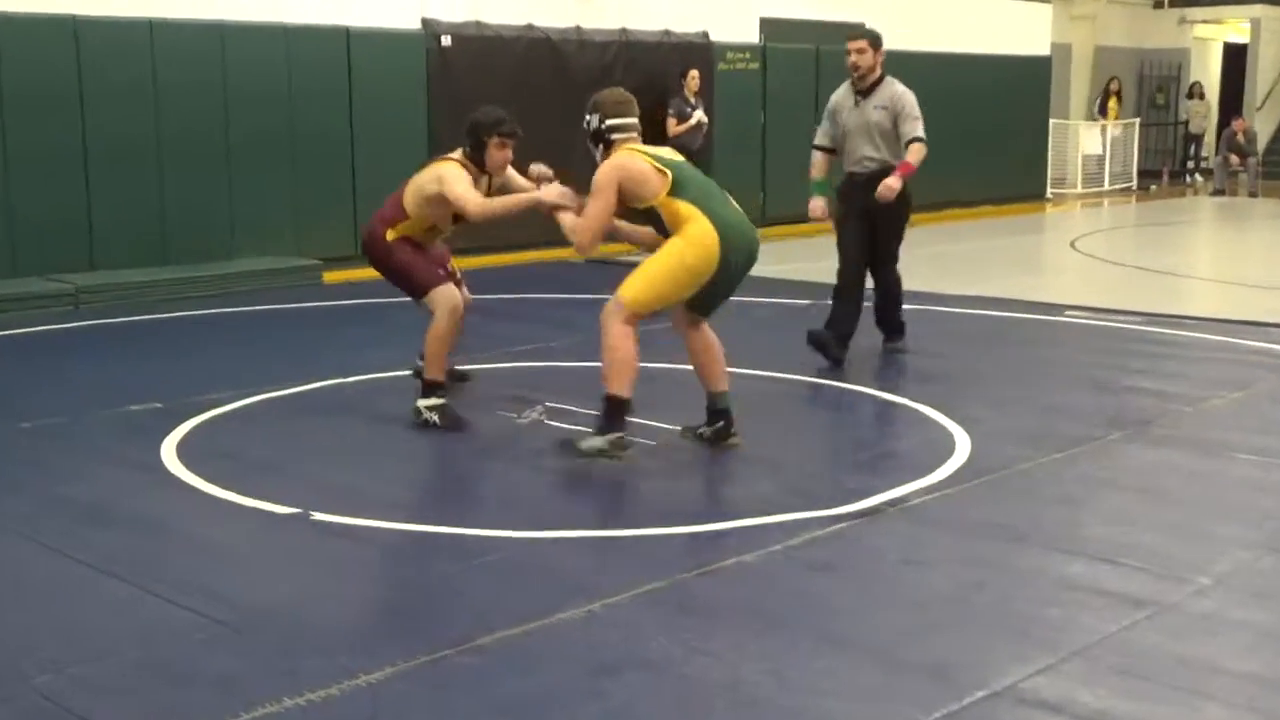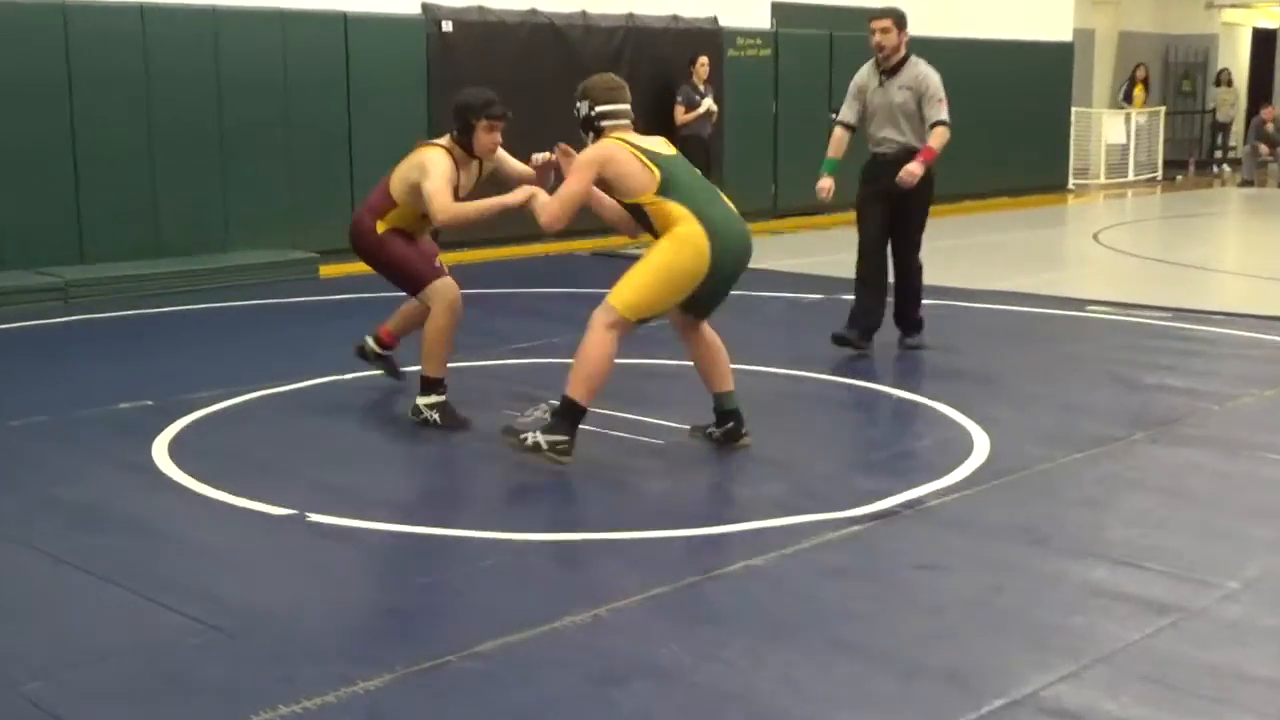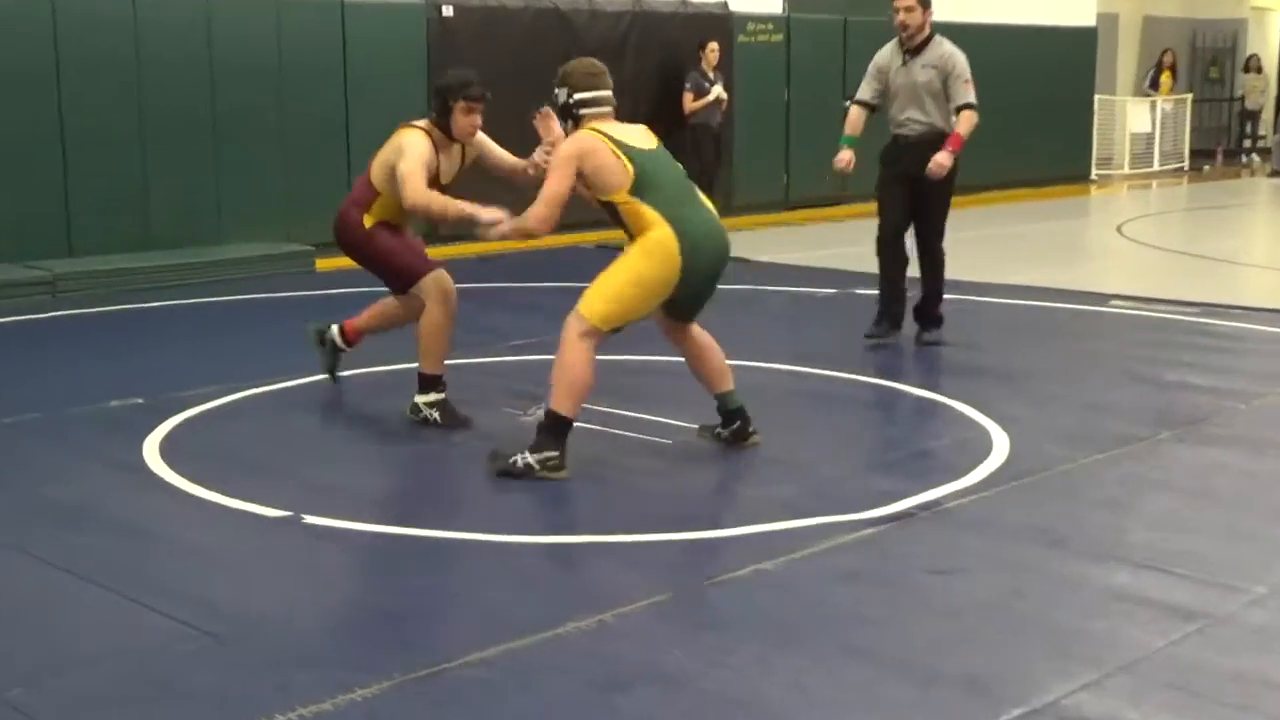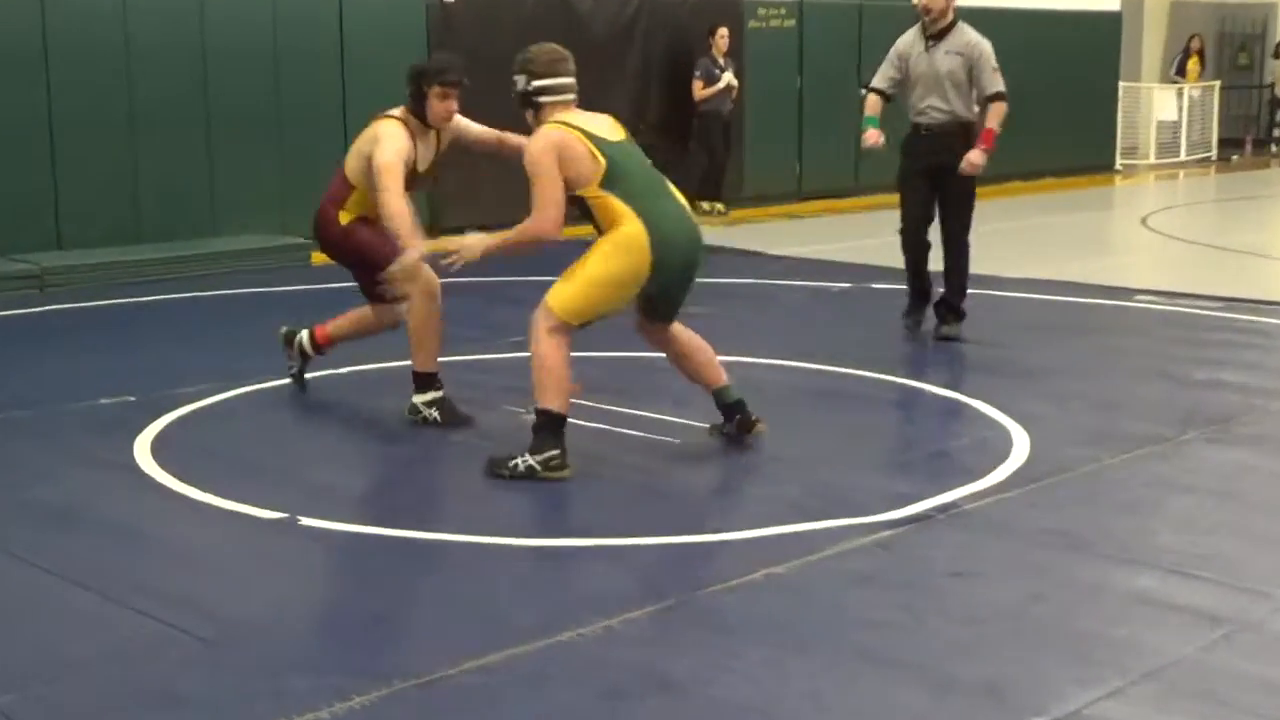
dt=0.1s
person 1, frame 1
left shoulder: (612, 168)
right shoulder: (666, 157)
left elbow: (585, 242)
left wrist: (564, 213)
right wrist: (610, 224)
left hip: (705, 241)
right hip: (740, 235)
left knee: (617, 315)
right knee: (689, 319)
left ankle: (612, 428)
right ankle: (719, 420)
person 1, frame 2
left shoulder: (599, 155)
right shoulder: (658, 144)
left elbow: (551, 220)
left wrist: (534, 194)
right wrist: (586, 188)
left hip: (694, 243)
right hip: (734, 238)
left knee: (607, 322)
right knee: (688, 320)
left ankle: (561, 431)
right ankle: (729, 422)
person 1, frame 3
left shoulder: (574, 148)
right shoulder: (640, 133)
left elbow: (539, 222)
left wrist: (508, 226)
left hip: (667, 247)
right hip: (712, 238)
left knee: (579, 331)
right knee: (678, 325)
left ankle: (548, 449)
right ankle: (736, 421)
person 1, frame 4
left shoulder: (545, 142)
right shoulder: (606, 122)
left elbow: (547, 226)
left wrist: (487, 244)
left hip: (640, 242)
right hip: (684, 234)
left knee: (549, 326)
right knee: (657, 326)
left ankle: (547, 449)
right ankle: (737, 415)
person 2, frame 1
left shoulder: (494, 170)
right shoulder: (452, 174)
left elbow: (537, 192)
right elbow: (479, 211)
left wrist: (540, 182)
right wrist: (538, 196)
left hip: (419, 238)
right hip: (387, 240)
left knee: (457, 299)
right knee: (449, 303)
left ankle: (431, 362)
right ankle: (431, 401)
person 2, frame 2
left shoulder: (486, 155)
right shoulder: (435, 160)
left elbow: (531, 181)
right elbow: (444, 214)
left wrist: (541, 171)
right wrist: (509, 199)
left hip: (407, 229)
right hip: (376, 231)
left knee: (436, 299)
right knee: (447, 297)
left ankle: (377, 346)
right ankle: (430, 399)
person 2, frame 3
left shoulder: (470, 141)
right shoulder: (415, 143)
left elbow: (514, 168)
right elbow: (415, 197)
left wrist: (534, 166)
right wrist: (476, 212)
left hip: (388, 223)
right hip: (361, 226)
left knee: (416, 302)
right knee: (441, 290)
left ankle: (339, 335)
right ankle: (429, 398)
person 2, frame 4
left shoulder: (443, 126)
right shoulder: (392, 135)
left elbow: (492, 139)
right elbow: (390, 192)
left wrist: (532, 146)
right wrist: (413, 246)
left hip: (365, 219)
right hip: (340, 222)
left knee: (392, 312)
right knee: (425, 285)
left ankle: (306, 342)
right ankle: (426, 396)
person 3, frame 1
left shoulder: (900, 96)
right shoulder: (839, 99)
left elbow: (917, 144)
right elbow: (823, 148)
left wrist: (899, 176)
right wrist: (817, 194)
left hip: (890, 190)
right hip: (853, 187)
left knee: (883, 265)
right knee: (850, 265)
left ankle: (893, 330)
right ankle: (836, 338)
person 3, frame 2
left shoulder: (924, 76)
right shoulder: (863, 78)
left elbow: (941, 128)
right elbow: (844, 126)
left wrist: (921, 162)
right wrist: (828, 172)
left hip: (911, 174)
right hip: (876, 170)
left knee: (906, 254)
right knee: (870, 249)
left ankle: (910, 326)
right ankle: (861, 330)
person 3, frame 3
left shoulder: (949, 57)
right shoulder: (885, 57)
left elbow: (968, 111)
right elbow: (862, 103)
left wrist: (949, 151)
right wrist: (847, 145)
left hip: (934, 154)
right hip: (897, 153)
left knee: (930, 241)
right knee: (889, 236)
left ankle: (929, 319)
right ankle: (888, 317)
person 3, frame 4
left shoulder: (974, 44)
right shoulder: (906, 44)
left elbow: (997, 101)
right elbow: (877, 90)
left wrist: (982, 148)
right wrist: (871, 125)
left hip: (958, 144)
right hip: (918, 142)
left knee: (954, 233)
right knee: (912, 228)
left ankle: (951, 314)
right ankle: (918, 300)
